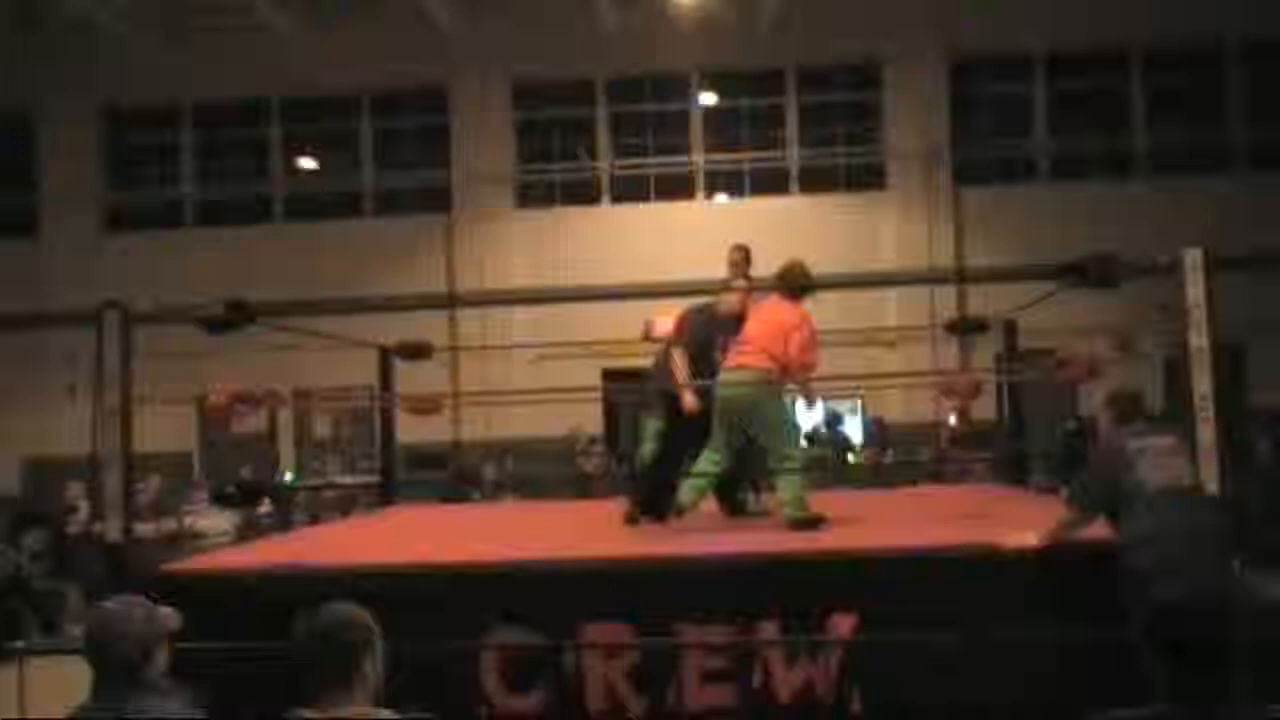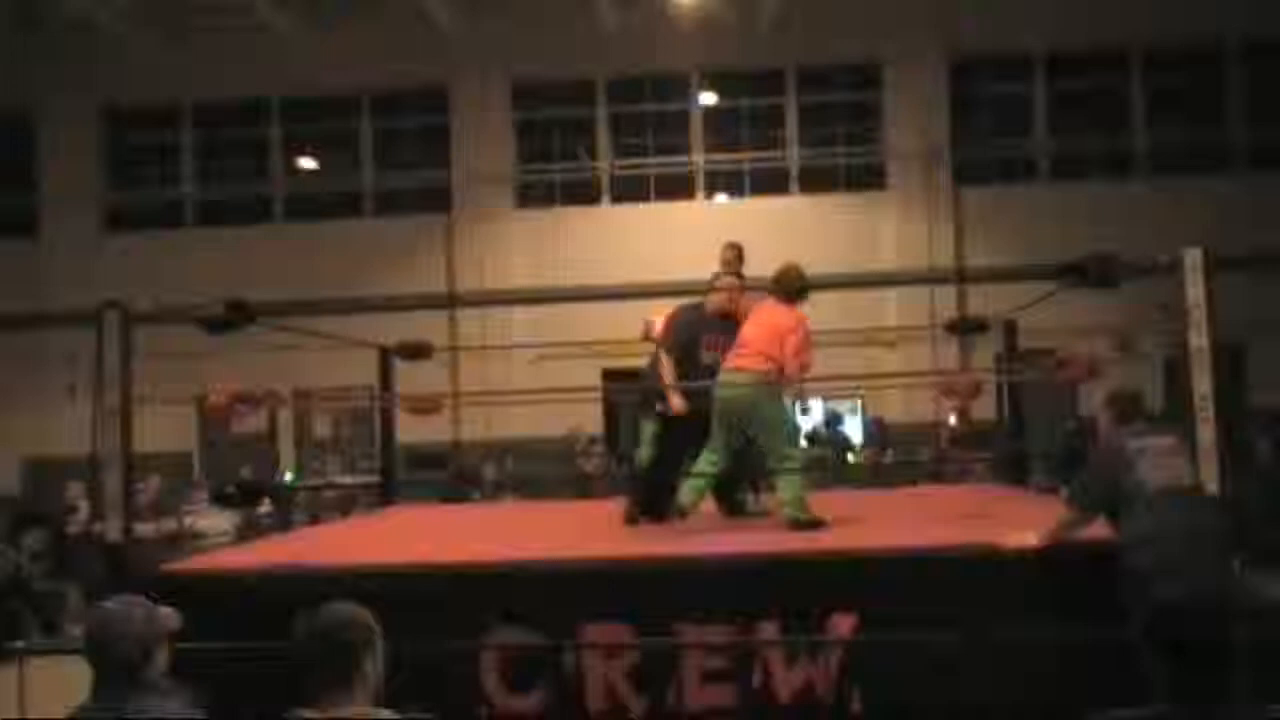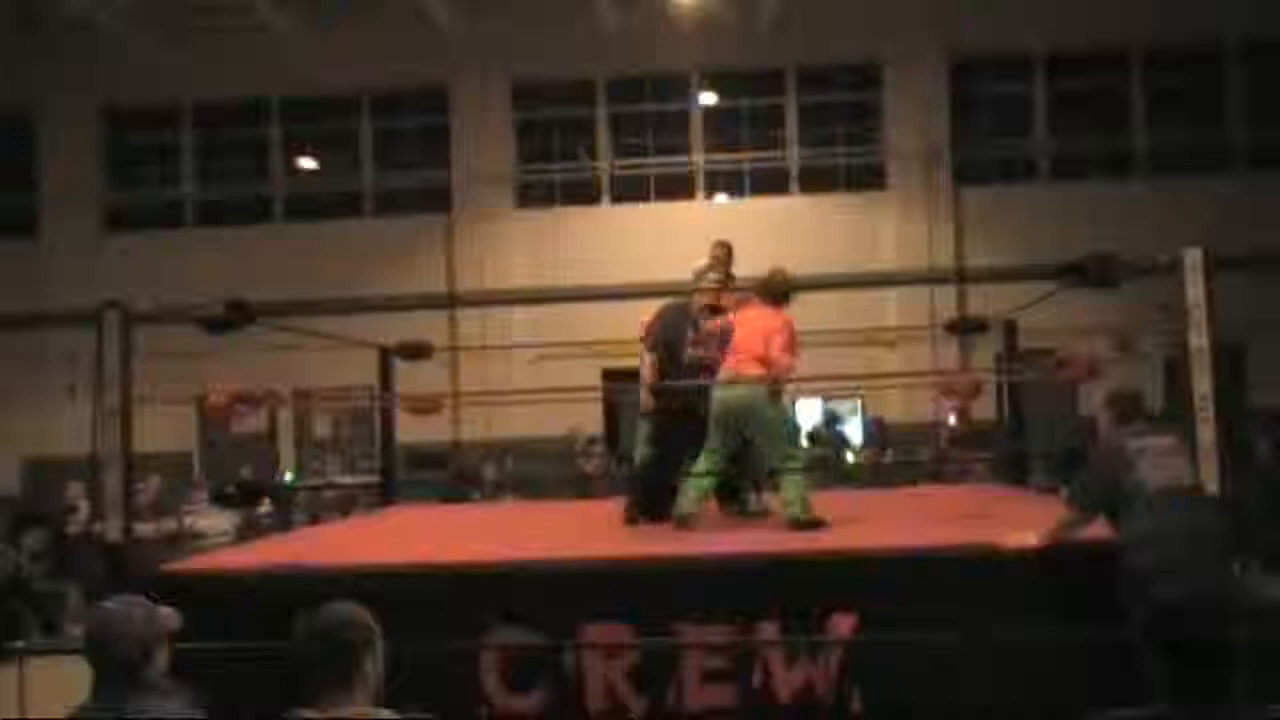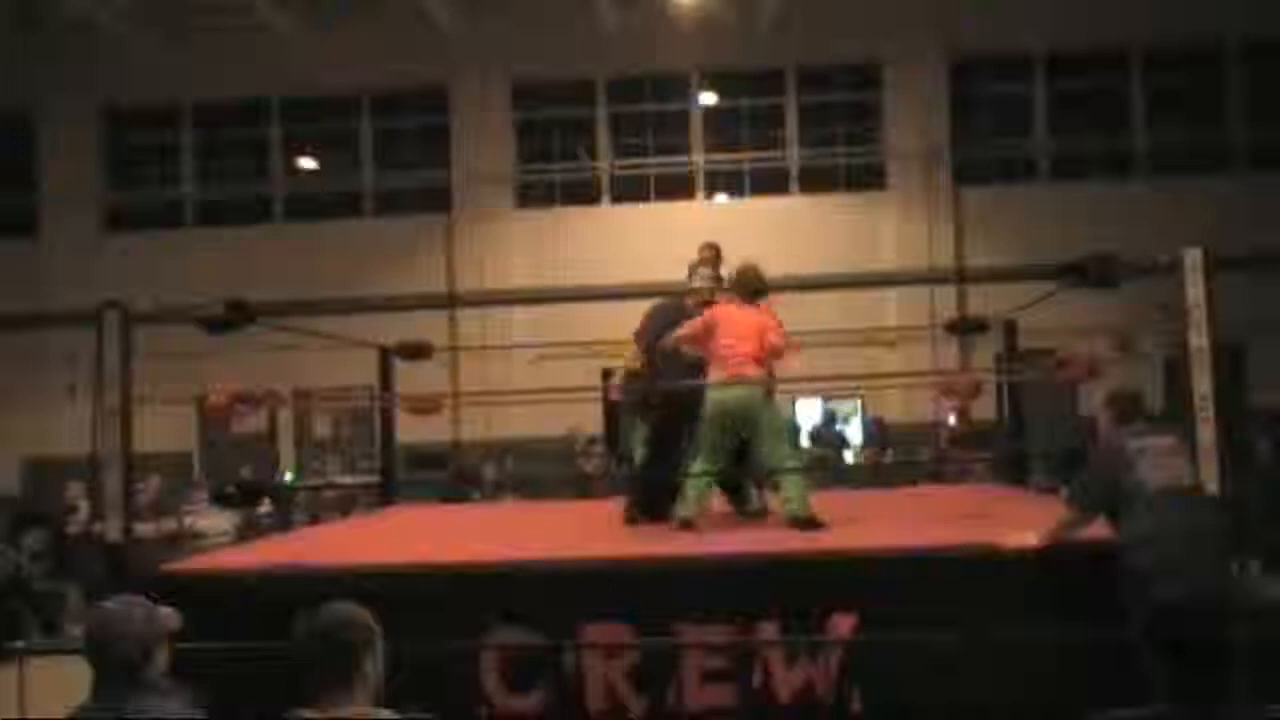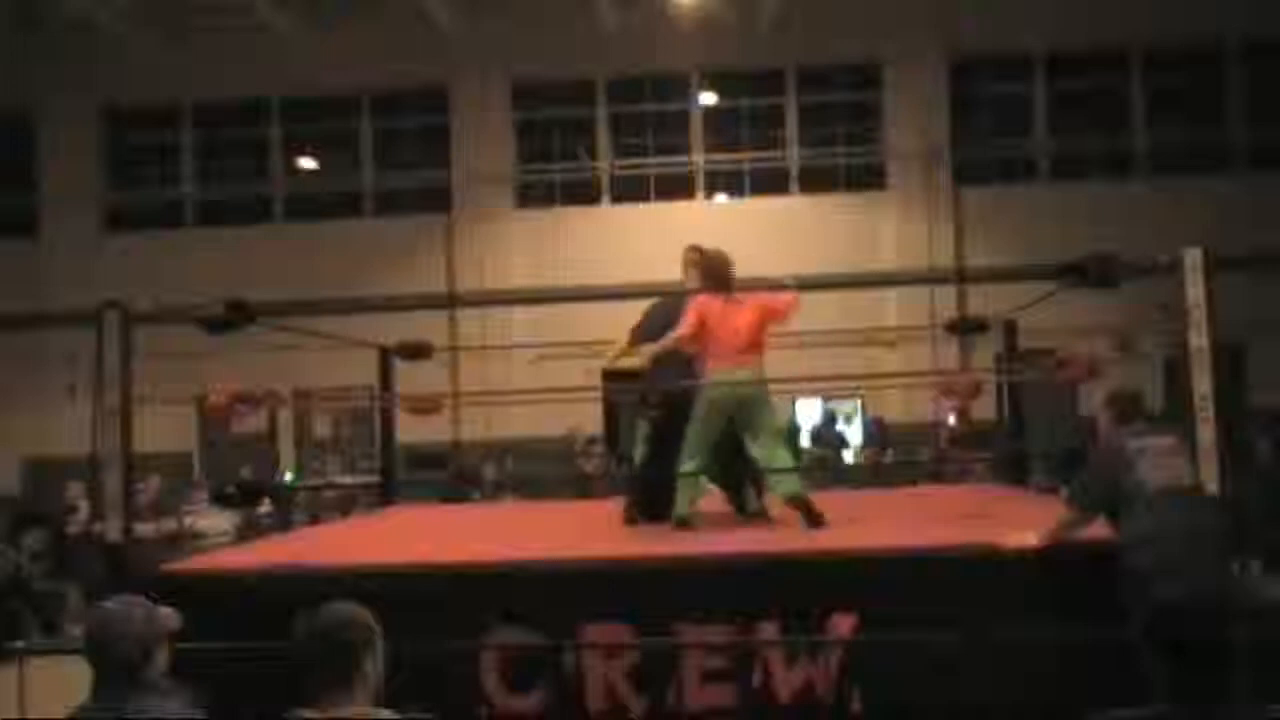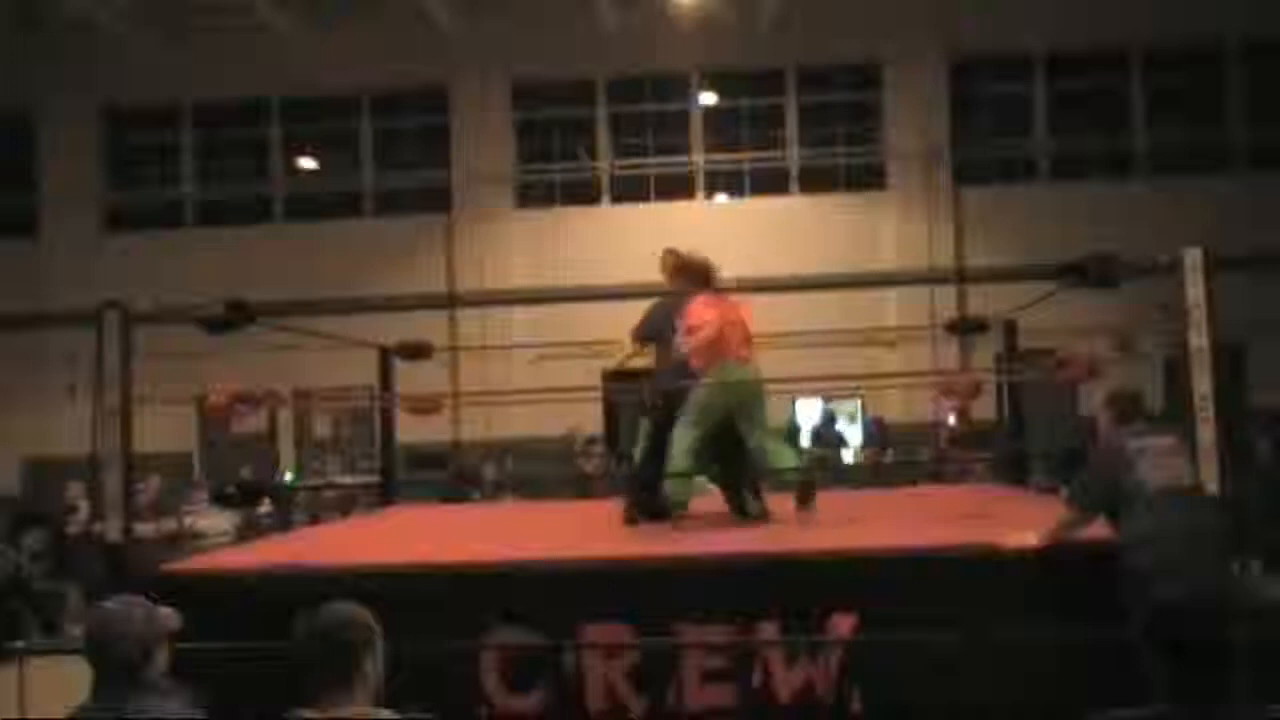
dt=0.1s
person 1, frame 1
left shoulder: (1111, 449)
right shoulder: (1175, 442)
left elbow: (1082, 513)
left wrist: (1041, 539)
left hip: (1156, 560)
right hip: (1207, 544)
right knee: (1212, 668)
person 1, frame 2
left shoulder: (1111, 448)
right shoulder: (1175, 442)
left elbow: (1082, 513)
left wrist: (1041, 538)
left hip: (1157, 560)
right hip: (1208, 545)
right knee: (1212, 665)
person 1, frame 3
left shoulder: (1110, 448)
right shoulder: (1174, 441)
left elbow: (1082, 512)
left wrist: (1040, 539)
left hip: (1156, 561)
right hip: (1207, 547)
right knee: (1211, 669)
person 1, frame 4
left shoulder: (1110, 448)
right shoulder: (1174, 441)
left elbow: (1082, 513)
left wrist: (1041, 539)
left hip: (1156, 562)
right hip: (1207, 547)
right knee: (1210, 664)
person 1, frame 5
left shoulder: (1111, 449)
right shoulder: (1174, 441)
left elbow: (1082, 513)
left wrist: (1041, 539)
left hip: (1157, 563)
right hip: (1207, 546)
left knee: (1171, 676)
right knee: (1211, 667)
person 1, frame 6
left shoulder: (1111, 448)
right shoulder: (1174, 441)
left elbow: (1082, 513)
left wrist: (1041, 539)
left hip: (1157, 562)
right hip: (1208, 546)
left knee: (1170, 675)
right knee: (1211, 665)
person 2, frame 1
left shoulder: (762, 306)
right shoulder: (800, 317)
right elbow: (799, 366)
right wrist: (808, 393)
left hip: (726, 381)
right hip: (759, 384)
left knee: (717, 449)
right knee: (784, 452)
left ankle: (684, 499)
right ankle: (796, 513)
person 2, frame 2
left shoulder: (759, 310)
right shoulder: (795, 320)
right elbow: (792, 367)
right wrist: (799, 394)
left hip: (726, 382)
right hip: (758, 386)
left knee: (716, 450)
right knee: (784, 453)
left ankle: (684, 500)
right ankle: (796, 514)
person 2, frame 3
left shoulder: (744, 314)
right shoulder: (781, 322)
right elbow: (781, 363)
right wrist: (780, 381)
left hip: (724, 391)
right hip: (756, 391)
left knee: (712, 455)
right knee: (784, 456)
left ankle: (686, 510)
right ankle: (799, 513)
person 2, frame 4
left shoulder: (718, 312)
right shoulder: (765, 317)
left elbow: (685, 333)
right elbow: (777, 346)
left wrist: (668, 343)
left hip: (717, 393)
right hip: (752, 392)
left knee: (707, 457)
right knee: (781, 455)
left ankle: (687, 513)
right ankle: (798, 511)
person 2, frame 5
left shoulder: (702, 304)
right shoulder: (753, 304)
left elbow: (683, 333)
right elbow: (788, 303)
left wrist: (654, 349)
left hip: (716, 385)
right hip: (752, 384)
left knee: (695, 451)
right knee: (769, 445)
left ankle: (682, 512)
right ankle: (793, 494)
person 2, frame 6
left shoulder: (700, 305)
right shoulder: (727, 304)
left elbow: (712, 330)
left wrist: (688, 348)
left hip: (718, 379)
right hip: (749, 379)
left knee: (686, 430)
right knee: (759, 436)
left ankle: (677, 495)
right ankle: (799, 479)
person 3, frame 1
left shoulder: (741, 326)
right shoulder: (698, 317)
right elbow: (678, 353)
right wrist: (686, 392)
left hip: (711, 398)
right hip: (673, 395)
right knee: (661, 453)
left ankle: (735, 503)
right ankle: (644, 506)
person 3, frame 2
left shoulder: (732, 325)
right shoulder: (686, 316)
right elbow: (665, 355)
right wrist: (672, 394)
left hip: (708, 400)
right hip: (672, 396)
right knee: (659, 455)
left ankle: (734, 504)
right ankle: (643, 507)
person 3, frame 3
left shoulder: (723, 321)
right shoulder: (672, 314)
right elbow: (649, 352)
right wrist: (645, 389)
left hip: (704, 398)
right hip: (667, 396)
right knee: (654, 455)
right ankle: (640, 507)
person 3, frame 4
right shoulder: (665, 311)
right elbow: (639, 348)
left hip: (706, 397)
right hip: (665, 396)
right knee: (655, 455)
right ankle: (644, 507)
person 3, frame 5
right shoulder: (664, 308)
right elbow: (635, 339)
right wrist: (609, 360)
right hip: (668, 395)
left knee: (729, 450)
right knee: (655, 453)
left ankle: (748, 503)
right ankle: (644, 506)
person 3, frame 6
right shoulder: (664, 308)
right elbow: (639, 341)
right wrist: (620, 363)
right hip: (670, 394)
left knee: (729, 451)
right knee: (655, 452)
left ankle: (749, 505)
right ankle: (643, 506)
